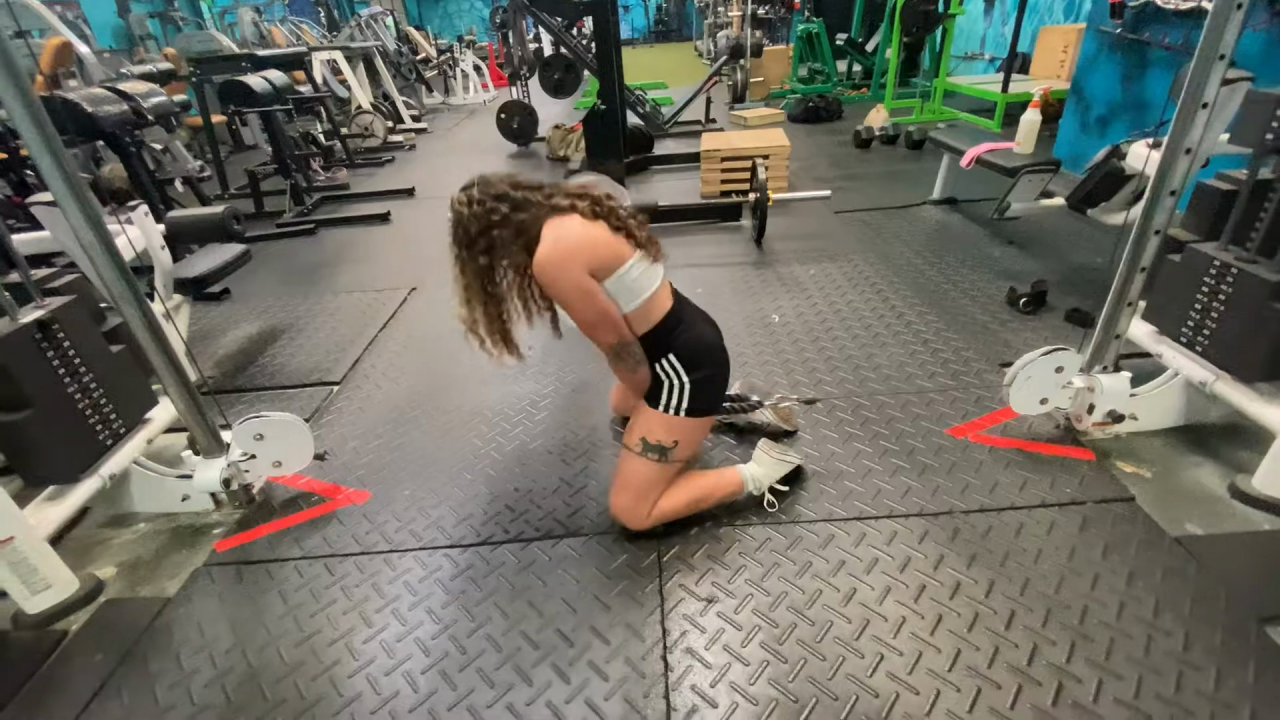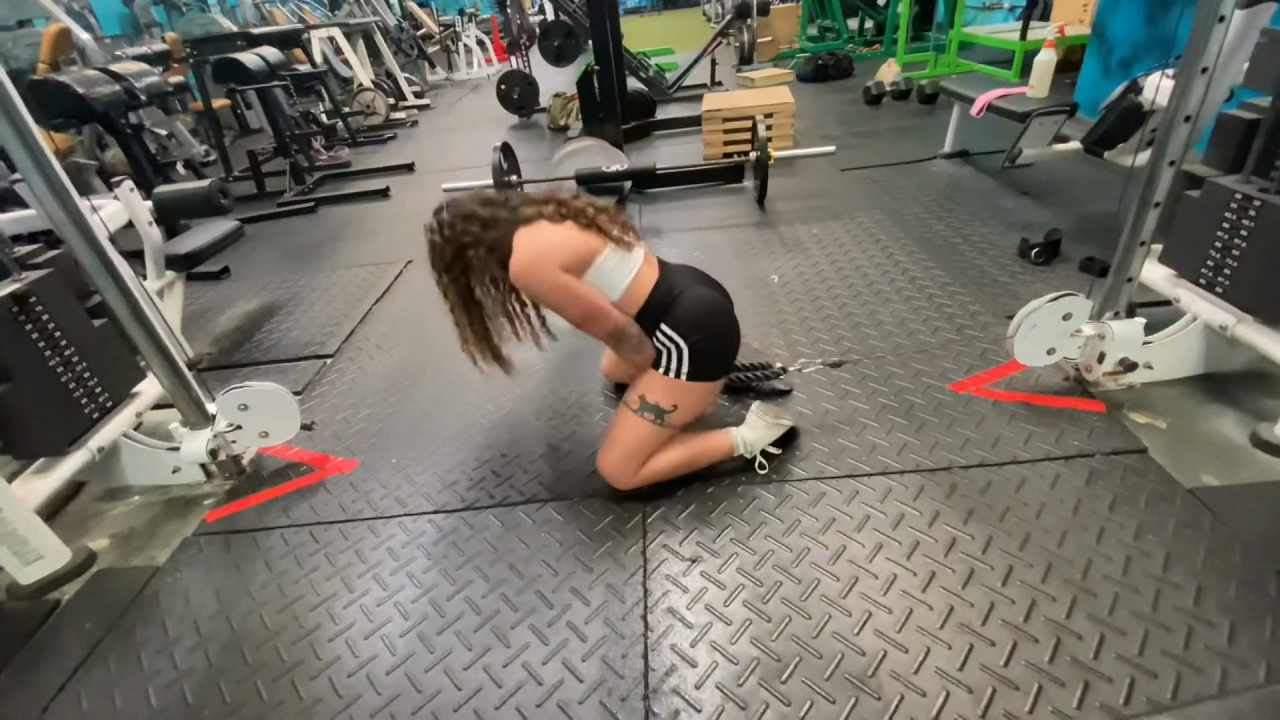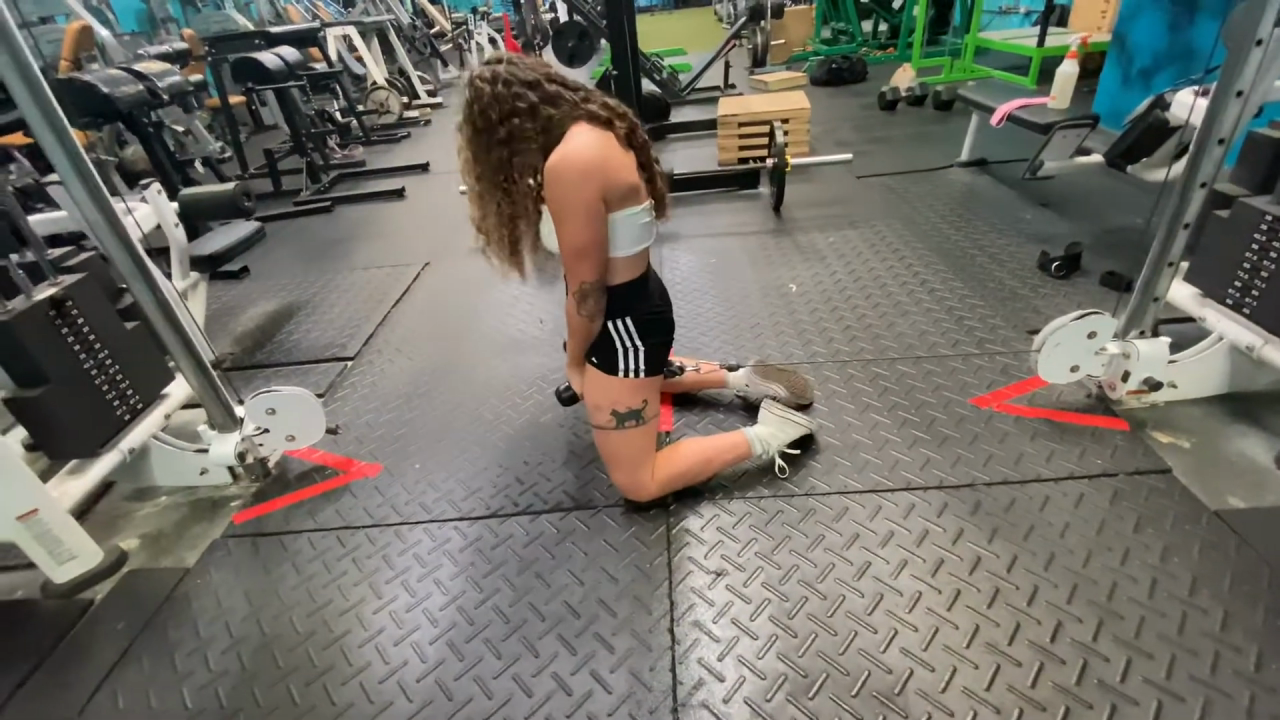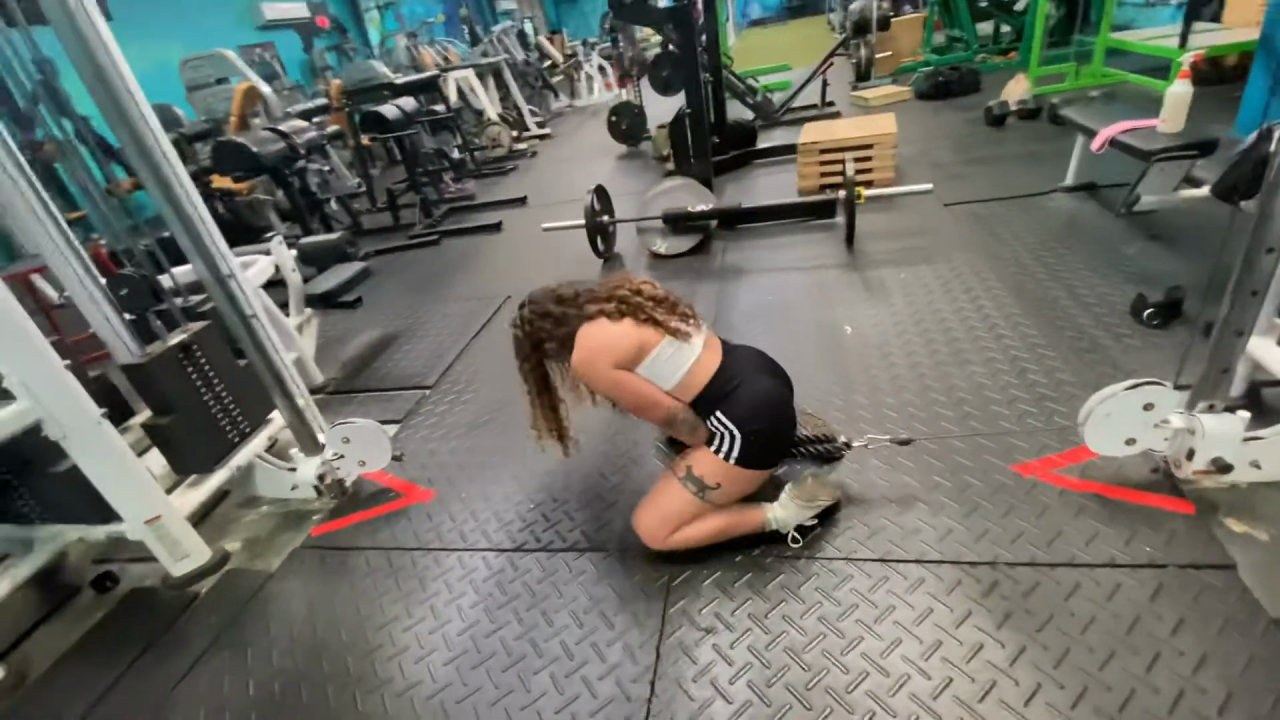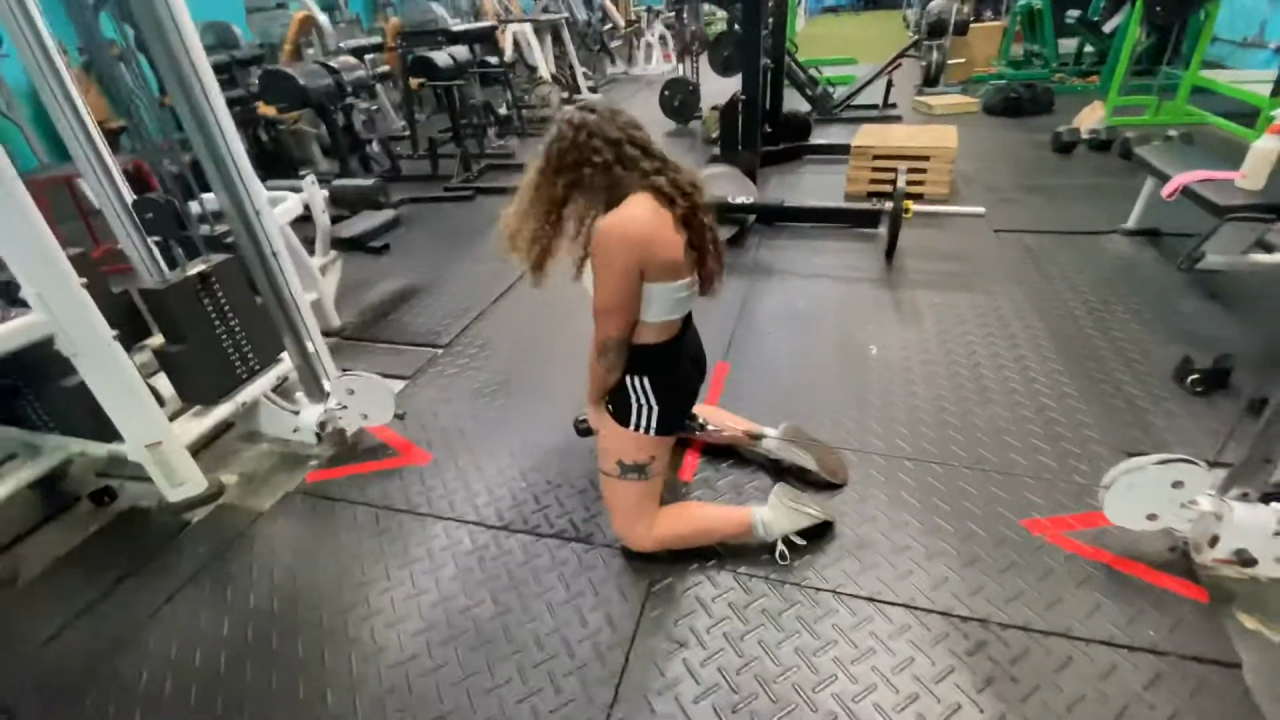
dt=1s
person 1, frame 1
left shoulder: (553, 254)
right shoulder: (570, 212)
left elbow: (615, 341)
left wrist: (641, 394)
left hip: (683, 364)
right hip: (686, 337)
left knee: (631, 510)
right knee: (622, 407)
left ankle: (755, 473)
person 1, frame 2
left shoulder: (527, 265)
right shoulder: (540, 215)
left elbow: (616, 331)
left wrist: (661, 379)
left hip: (696, 335)
right hip: (694, 295)
left knee: (618, 469)
right knee: (615, 370)
left ankle: (746, 436)
right ankle: (715, 378)
person 1, frame 3
left shoulder: (570, 162)
right shoulder: (592, 125)
left elbow: (586, 286)
left wrist: (574, 362)
left hip: (622, 322)
right hip: (634, 303)
left knee: (638, 483)
right knee: (639, 379)
left ankle: (762, 437)
right ankle: (740, 380)
person 1, frame 4
left shoulder: (588, 357)
right shoulder: (615, 296)
left elbow: (669, 415)
left wrist: (711, 449)
left hip: (751, 422)
right hip: (760, 373)
left knee: (652, 529)
right knee: (677, 431)
left ankle: (781, 513)
right ankle: (782, 433)
person 1, frame 5
left shoulder: (618, 228)
right shoulder: (668, 192)
left elbow: (611, 337)
left wrist: (595, 402)
left hip: (647, 379)
right hip: (679, 354)
left knee: (636, 531)
right knee: (679, 415)
left ankle: (772, 518)
right ankle: (773, 439)
